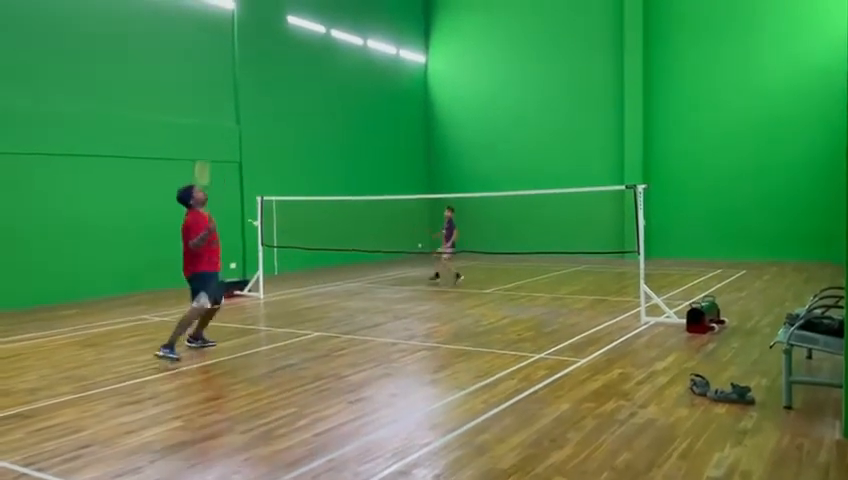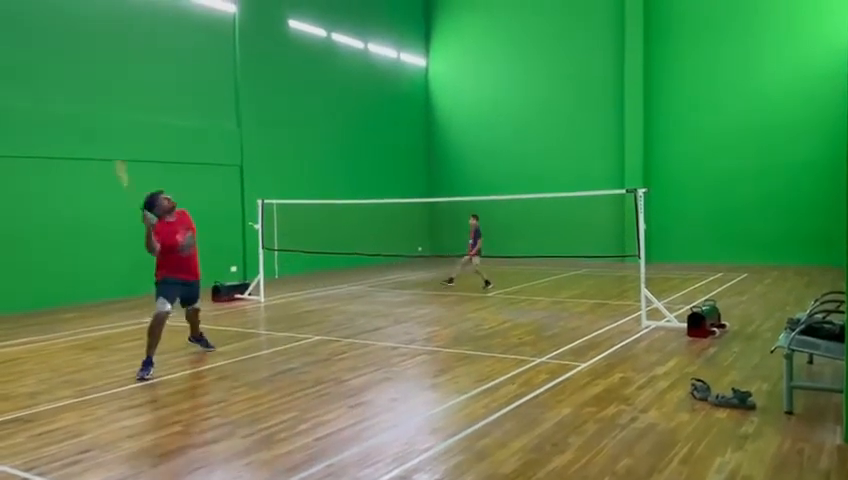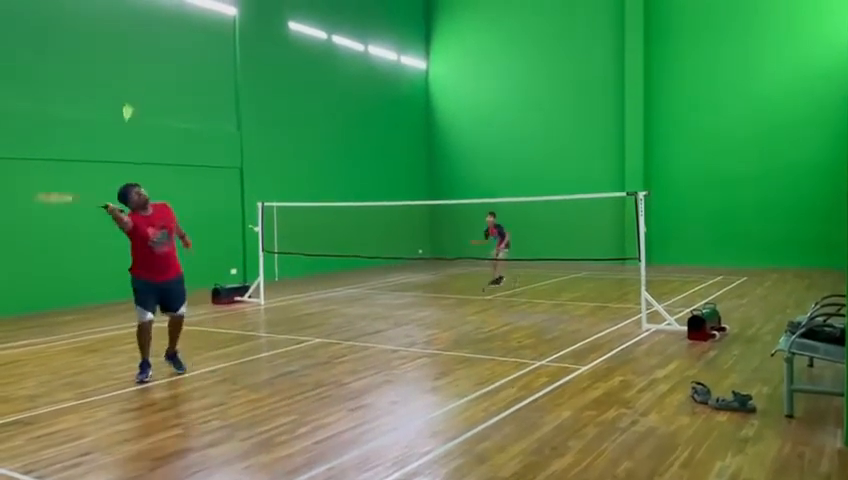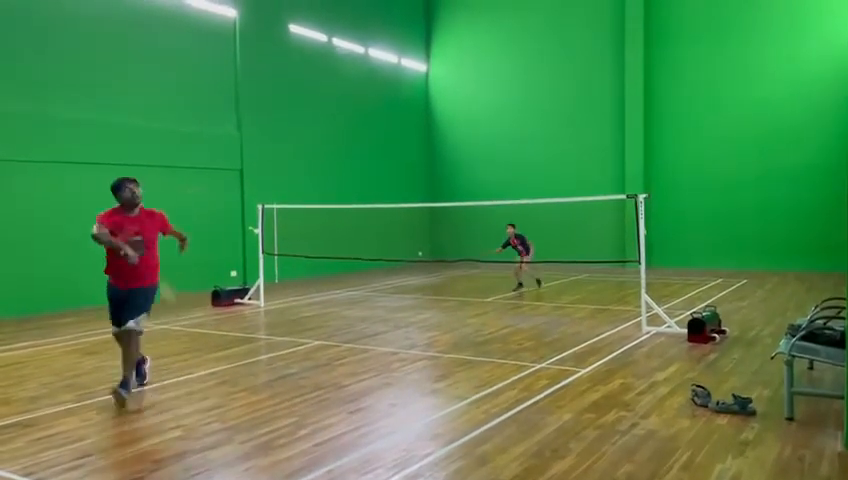
dt=0.2s
person 1, frame 1
left shoulder: (201, 214)
right shoulder: (195, 219)
right elbow: (193, 247)
right wrist: (207, 234)
left hip: (209, 270)
right hip: (201, 271)
left knee: (216, 303)
right knee: (201, 307)
left ankle: (196, 337)
right ankle: (169, 346)
person 1, frame 2
left shoulder: (183, 215)
right shoulder: (157, 229)
right elbow: (153, 250)
left wrist: (193, 250)
right wrist: (148, 230)
left hip: (191, 276)
right hip: (169, 278)
left knee: (193, 308)
right knee: (162, 313)
left ankle: (196, 336)
right ankle: (148, 361)
person 1, frame 3
left shoulder: (165, 208)
right shoulder: (128, 219)
right elbow: (124, 223)
left wrist: (184, 237)
right wrist: (115, 213)
left hip: (171, 275)
right hip: (143, 278)
left knee: (178, 315)
right knee: (145, 321)
left ankle: (172, 352)
right ankle: (145, 364)
person 1, frame 4
left shoulder: (155, 217)
right shoulder: (108, 217)
left elbow: (170, 230)
right elbow: (97, 234)
left wrist: (183, 238)
right wrist: (121, 246)
left hip: (144, 285)
right hip: (118, 284)
left knee: (132, 330)
right knee: (122, 334)
left ankle: (126, 384)
right ankle: (140, 361)
